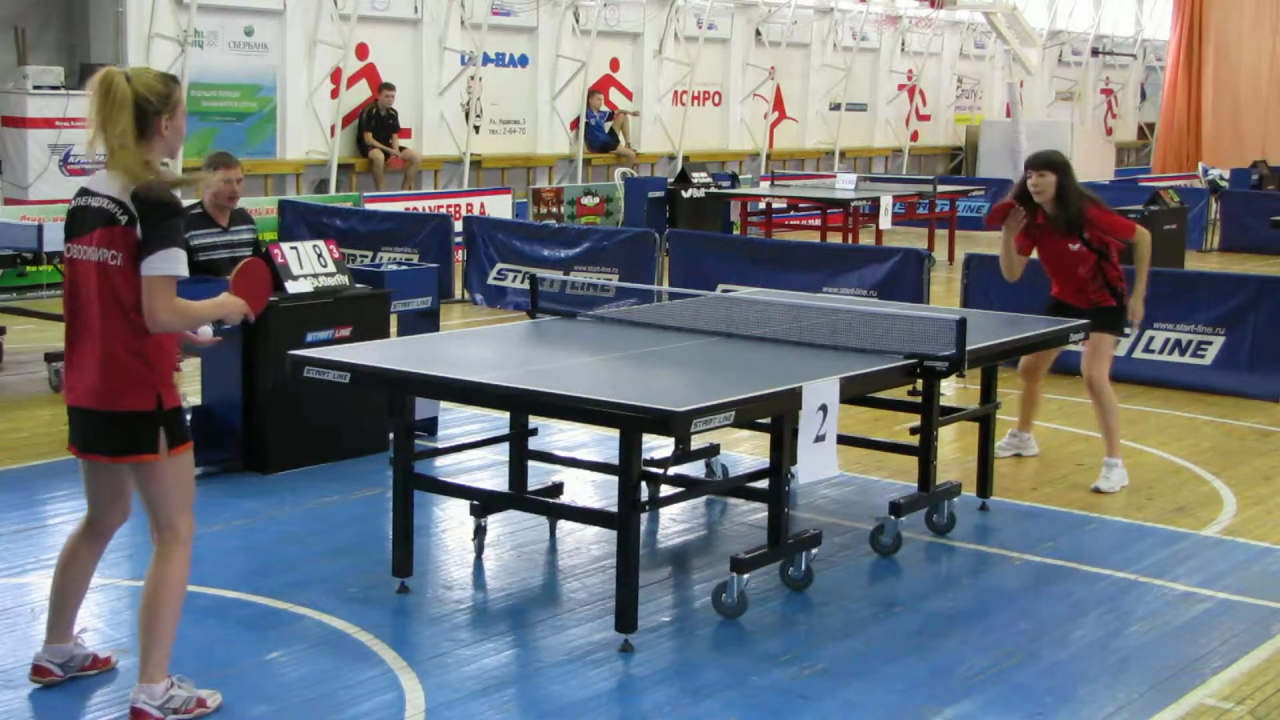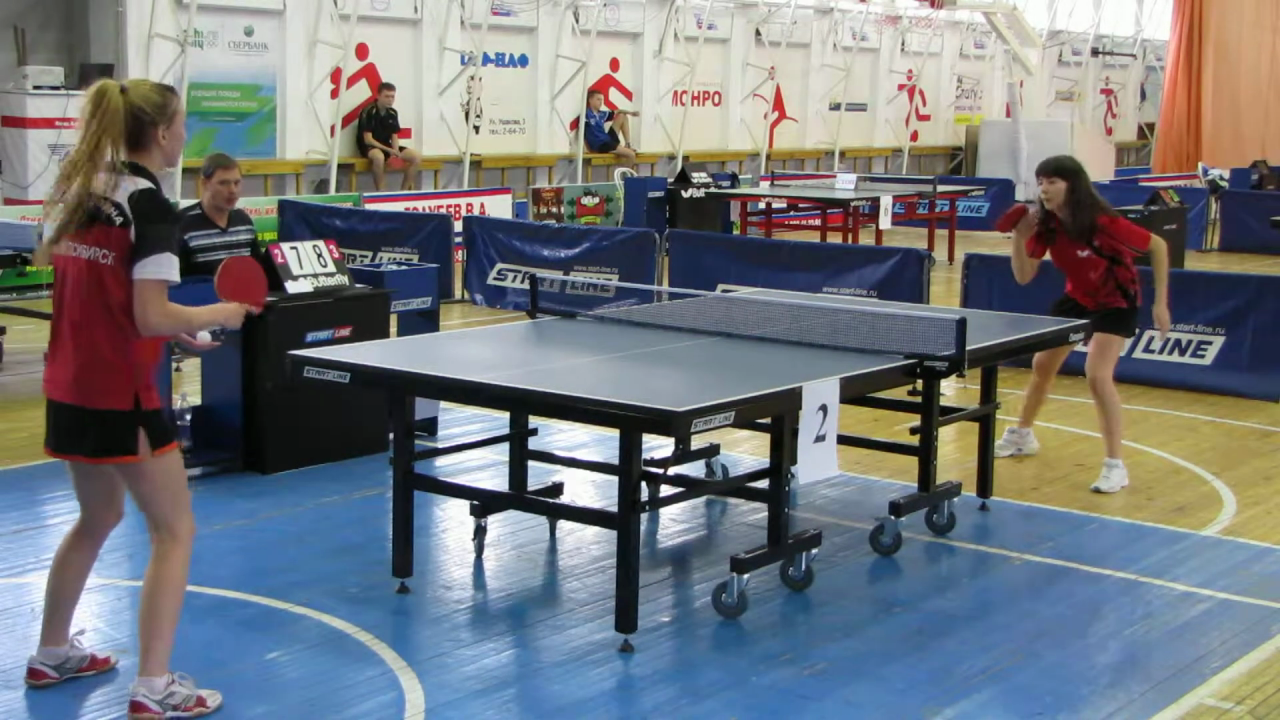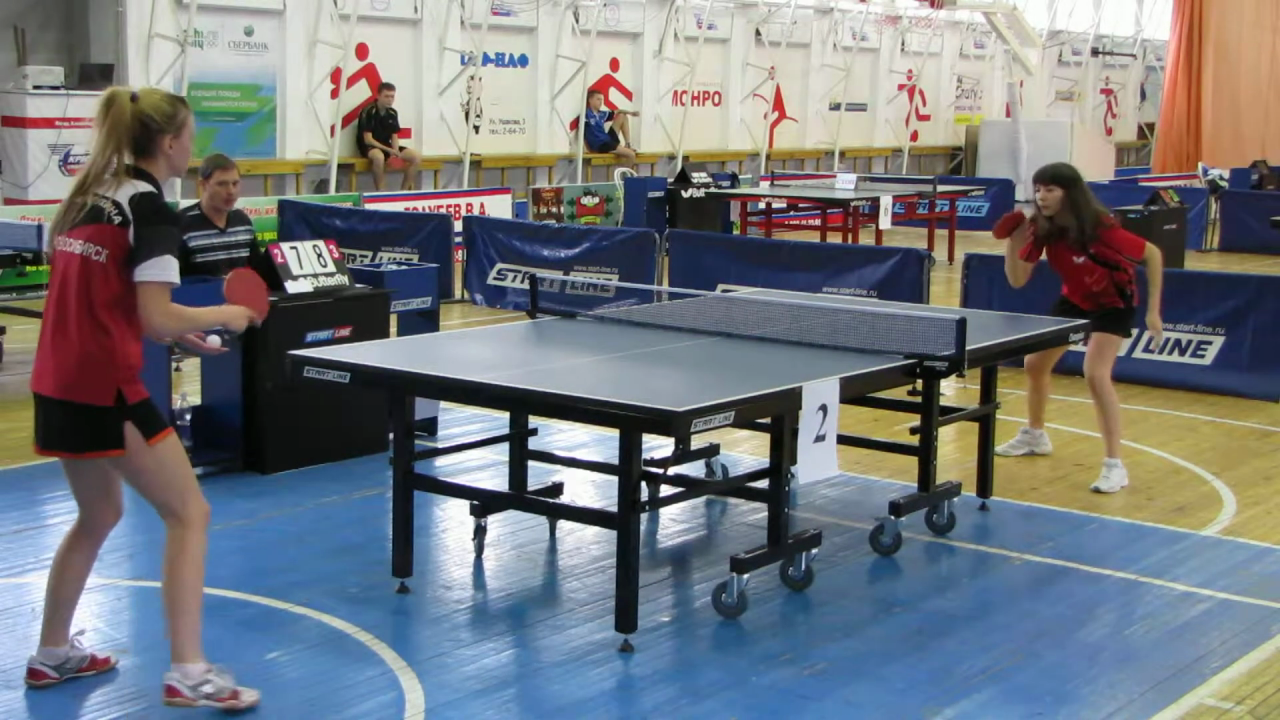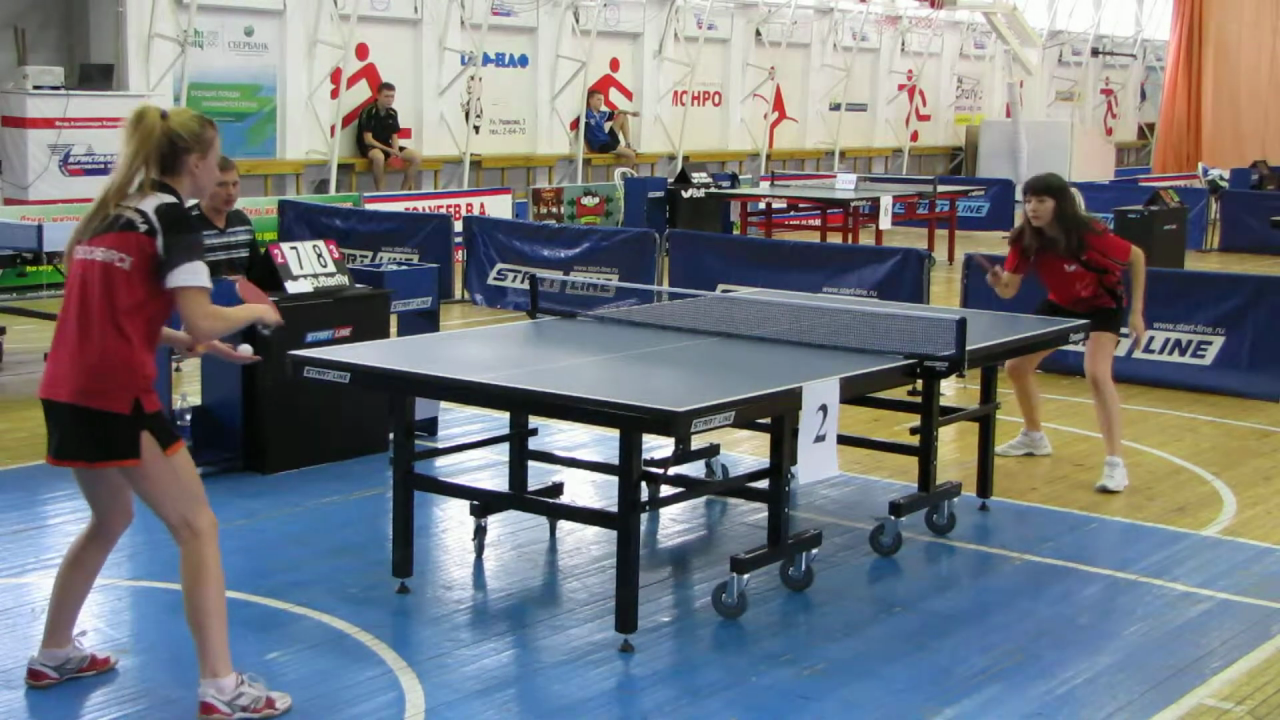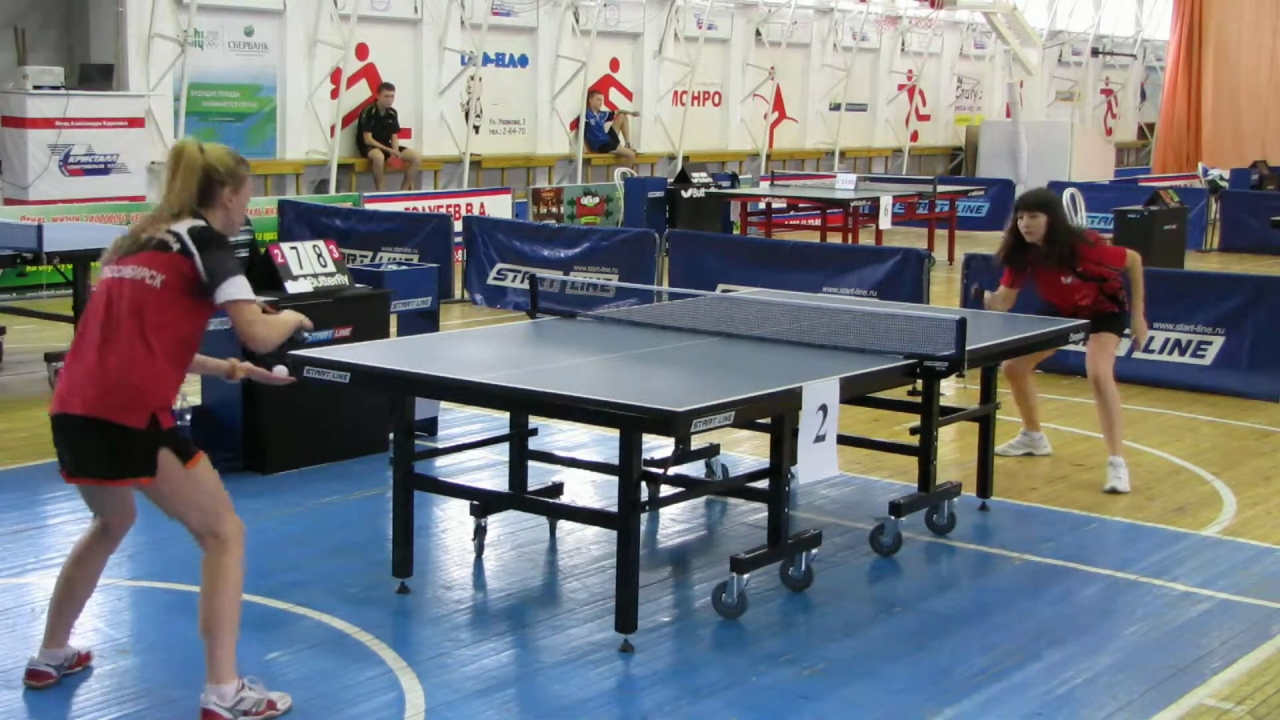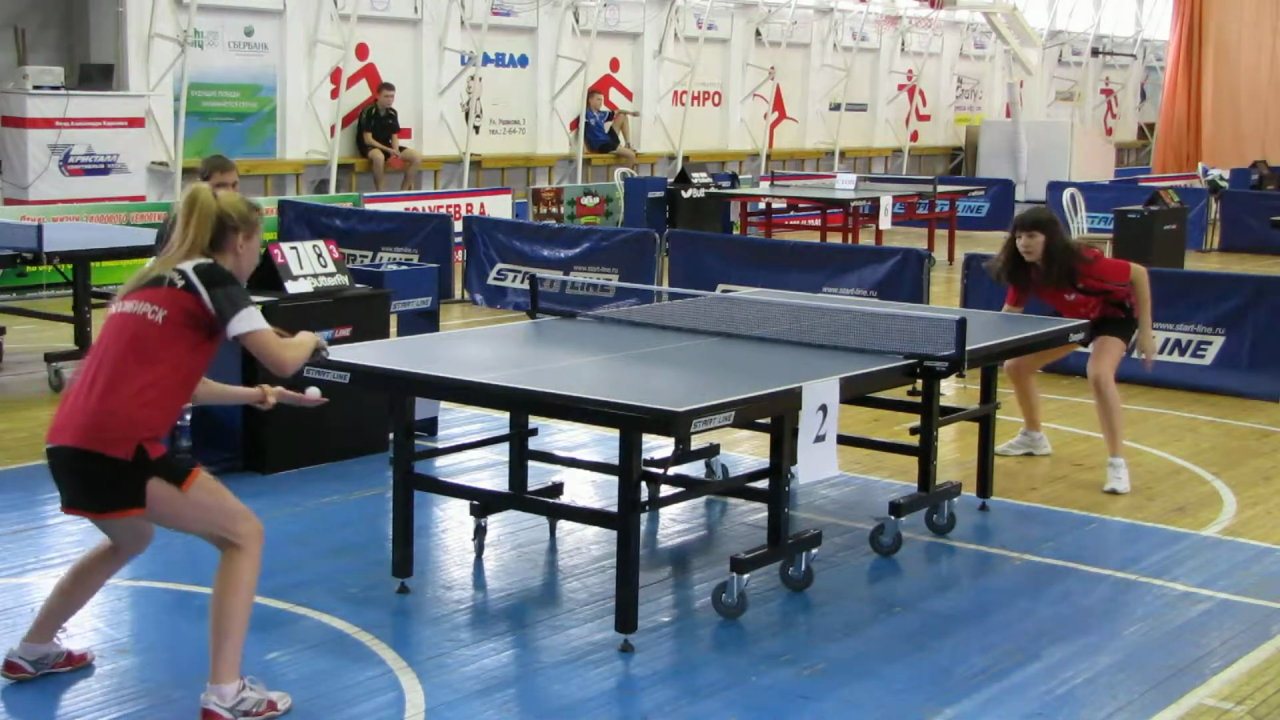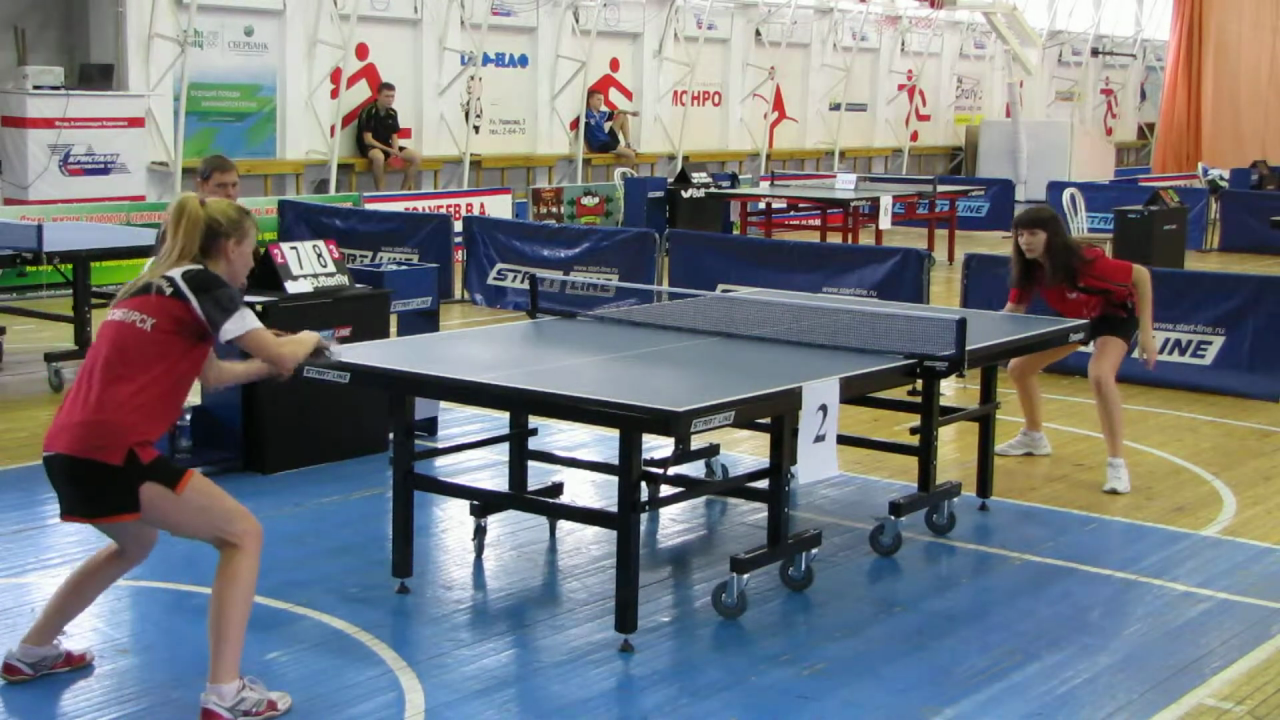
dt=0.2s
person 1, frame 1
left shoulder: (87, 194)
right shoulder: (156, 203)
right elbow: (159, 315)
left wrist: (181, 326)
right wrist: (220, 306)
left hip: (87, 389)
right hip: (138, 395)
left knee: (104, 518)
right knee: (174, 536)
left ankle: (56, 651)
person 1, frame 2
left shoulder: (85, 197)
right shoulder: (151, 206)
right elbow: (151, 317)
left wrist: (178, 327)
right wrist: (216, 313)
left hip: (70, 390)
right hip: (119, 395)
left knee: (99, 517)
right knee: (174, 532)
left ankle: (51, 653)
person 1, frame 3
left shoulder: (89, 196)
right shoulder: (150, 208)
right elbow: (156, 318)
left wrist: (177, 330)
right wrist: (222, 314)
left hip: (57, 386)
right hip: (105, 389)
left knee: (98, 515)
right knee: (189, 514)
left ankle: (51, 654)
right ankle: (189, 671)
person 1, frame 4
left shoulder: (109, 211)
right shoulder: (171, 217)
right elbow: (203, 323)
left wrist: (184, 341)
right wrist: (253, 311)
left hip: (65, 392)
right hip: (117, 397)
left knee: (110, 519)
right knee: (196, 528)
left ankle: (53, 654)
person 1, frame 5
left shoulder: (137, 240)
right shoulder: (202, 240)
right elbow: (259, 336)
left wrist: (221, 366)
right wrist: (289, 318)
left hip: (73, 410)
right hip: (130, 416)
left knee: (112, 523)
right knee: (223, 534)
left ankle: (50, 655)
person 1, frame 6
left shoulder: (155, 280)
right shoulder: (210, 278)
right elbow: (281, 361)
left wrist: (252, 395)
right wrist: (306, 339)
left hip: (68, 443)
right hip: (120, 448)
left knee: (129, 539)
right knee: (243, 536)
person 1, frame 7
left shoulder: (151, 286)
right shoulder: (201, 284)
left elbow: (208, 370)
right elbow: (281, 358)
left wrist: (262, 363)
right wrist: (307, 338)
left hip: (65, 450)
right hip: (111, 454)
left knee: (135, 543)
right knee: (242, 535)
person 2, frame 1
left shoulder: (1089, 214)
right shoulder: (1031, 220)
left elbow: (1142, 237)
right elbow: (1011, 274)
left wrist: (1138, 294)
right wrist: (1009, 235)
left hip: (1104, 303)
right hip: (1064, 301)
left knee: (1094, 376)
right knee: (1029, 367)
left ankle: (1115, 464)
right ankle: (1022, 437)
person 2, frame 2
left shoulder: (1102, 222)
right shoulder: (1044, 223)
left elbow: (1158, 247)
right elbow: (1023, 277)
left wrist: (1160, 303)
right wrist: (1019, 238)
left hip: (1115, 303)
right hip: (1075, 299)
left knee: (1097, 375)
right knee: (1042, 366)
left ankle: (1115, 465)
right ankle: (1021, 434)
person 2, frame 3
left shoulder: (1100, 229)
right shoulder: (1040, 227)
left elbow: (1152, 255)
right elbow: (1017, 280)
left wrist: (1153, 310)
right wrist: (1013, 245)
left hip: (1112, 304)
right hip: (1073, 300)
left knee: (1095, 375)
right knee: (1034, 365)
left ankle: (1114, 465)
right ankle: (1035, 435)
person 2, frame 4
left shoulder: (1090, 235)
right shoulder: (1025, 238)
left elbow: (1137, 257)
right elbow: (1009, 291)
left wrist: (1136, 312)
right wrist: (998, 281)
left hip: (1102, 306)
right hip: (1059, 305)
left knee: (1097, 374)
right knee: (1015, 367)
left ankle: (1115, 463)
right ankle: (1033, 436)
person 2, frame 5
left shoulder: (1082, 246)
right shoulder: (1020, 253)
left elbow: (1133, 260)
right elbow: (1006, 300)
left wrist: (1138, 315)
right wrist: (993, 302)
left hip: (1104, 310)
right hip: (1062, 311)
left knee: (1099, 374)
right knee: (1012, 367)
left ankle: (1117, 464)
right ankle: (1033, 435)
person 2, frame 6
left shoulder: (1083, 263)
right shoulder: (1024, 270)
left elbow: (1139, 274)
right elbow: (1010, 314)
left wrist: (1145, 330)
left hip: (1114, 316)
right hip: (1073, 318)
left knee: (1099, 376)
right knee: (1015, 366)
left ankle: (1117, 465)
right ankle: (1033, 436)
person 2, frame 7
left shoulder: (1084, 262)
right shoulder: (1028, 269)
left elbow: (1141, 275)
right elbow: (1012, 313)
left wrist: (1146, 331)
left hip: (1115, 315)
right hip: (1073, 318)
left knee: (1100, 377)
right knee: (1019, 368)
left ankle: (1117, 464)
right ankle: (1033, 436)
